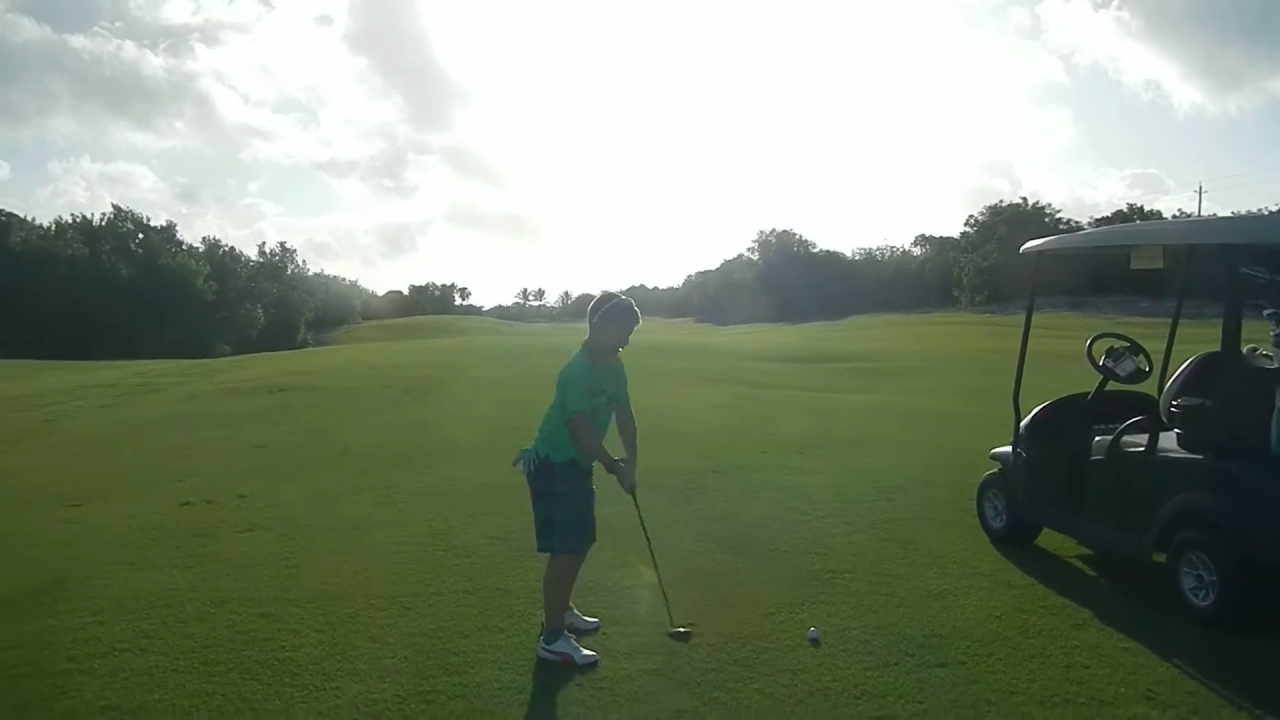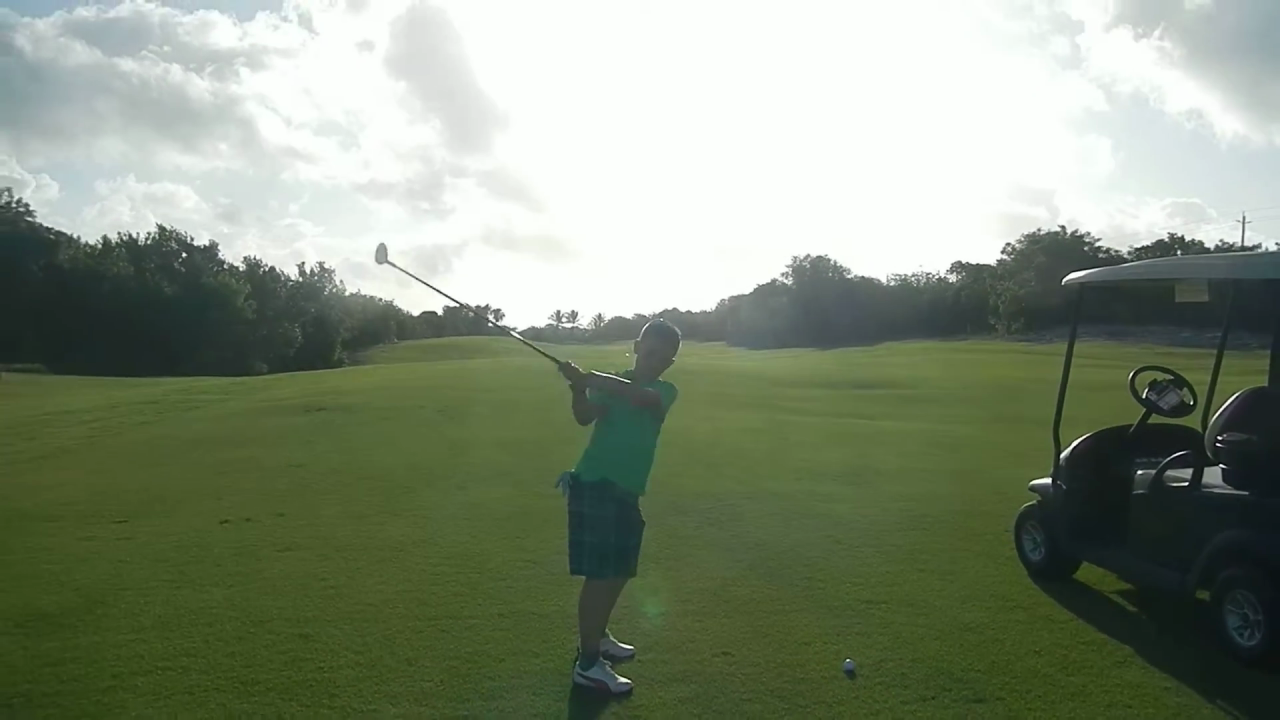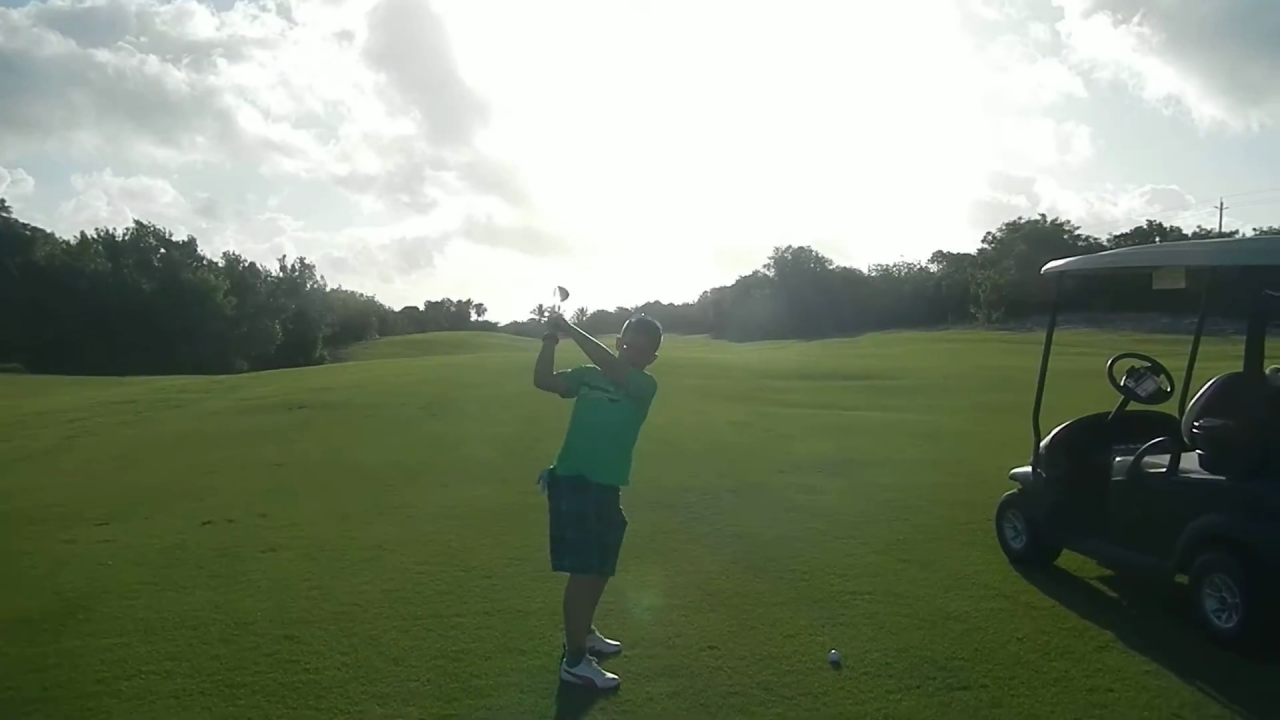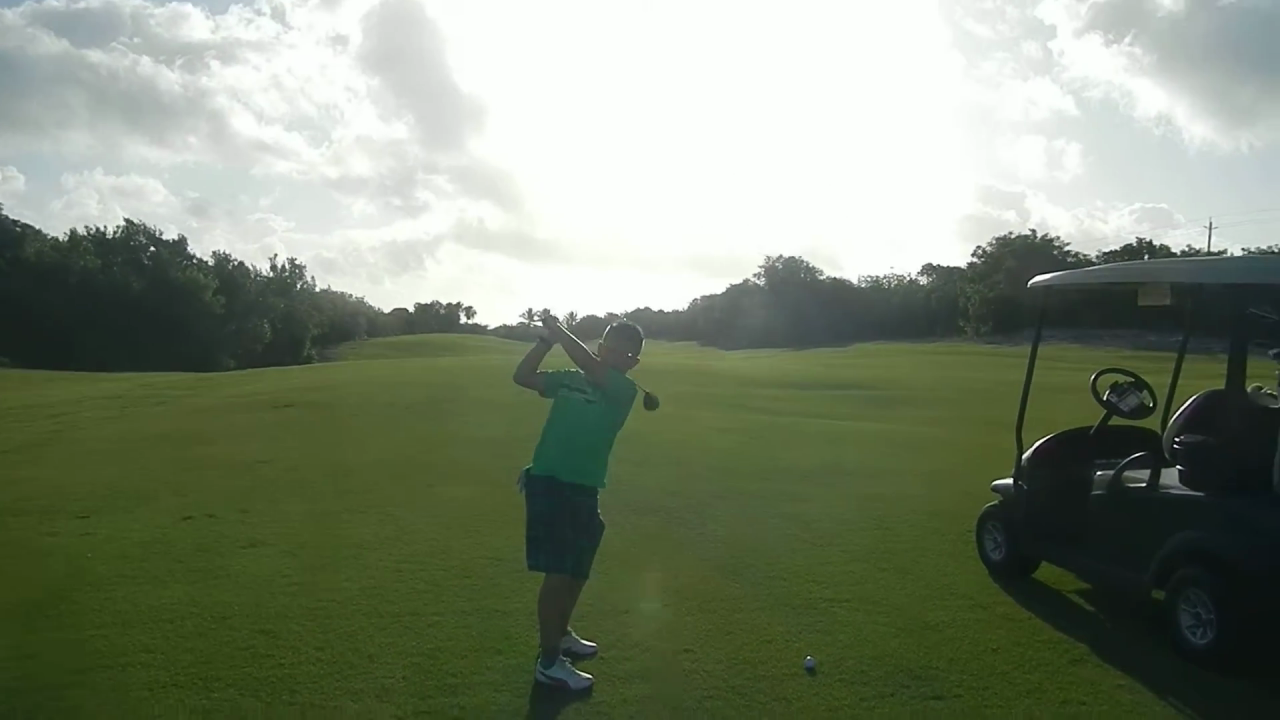
dt=0.3s
person 1, frame 1
left shoulder: (614, 368)
right shoulder: (579, 371)
left elbow: (625, 414)
right elbow: (580, 430)
left wrist: (631, 458)
right wrist: (614, 467)
left hip: (575, 465)
right hip: (554, 466)
left knee: (580, 545)
right knee: (565, 550)
left ankle: (562, 611)
right ankle: (552, 638)
person 1, frame 2
left shoulder: (665, 393)
right shoulder: (610, 381)
left elbow: (642, 397)
right elbow: (584, 415)
left wrist: (597, 380)
right wrist: (579, 386)
left hip: (627, 492)
right hip: (593, 486)
left knee: (618, 572)
right knee: (598, 573)
left ankle: (598, 636)
right ankle: (588, 663)
person 1, frame 3
left shoulder: (644, 386)
right shoulder: (587, 375)
left elbow: (612, 367)
right elbow: (544, 381)
left wrist: (572, 331)
right wrist: (551, 340)
left hip: (606, 487)
right hip: (572, 482)
left knee: (600, 569)
right knee: (583, 570)
left ankle: (583, 633)
right ankle: (574, 660)
person 1, frame 4
left shoulder: (624, 390)
right shoulder: (567, 378)
left elbow: (591, 366)
right elbow: (522, 376)
left wrist: (560, 332)
right wrist: (548, 340)
left hip: (583, 489)
right hip: (548, 483)
left knee: (576, 572)
right knee: (557, 572)
left ankle: (560, 634)
right ankle: (549, 661)
